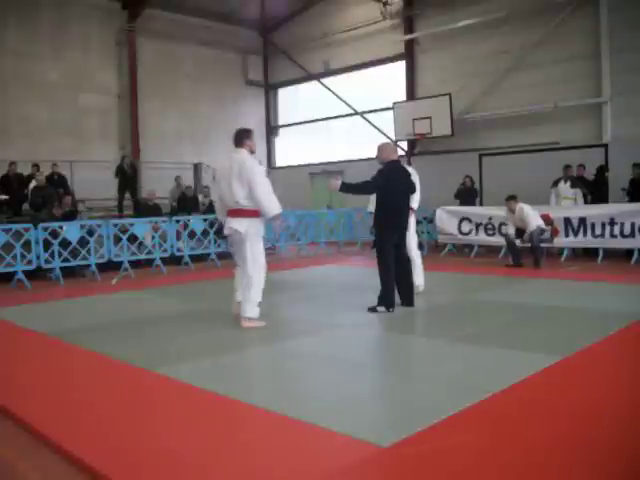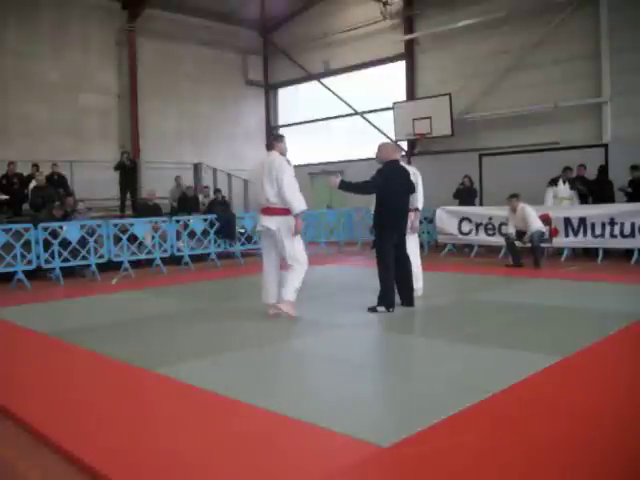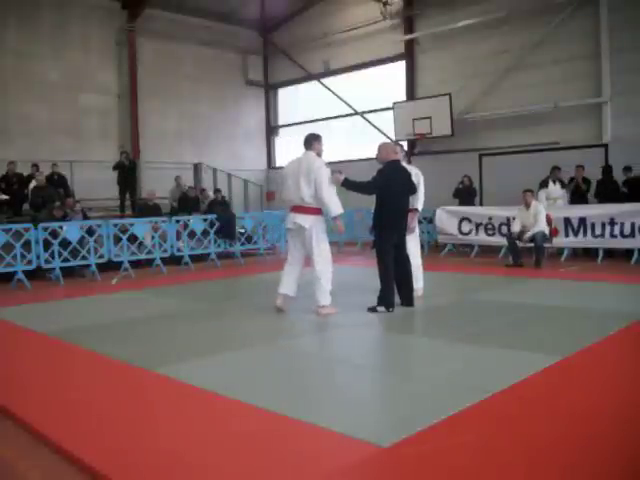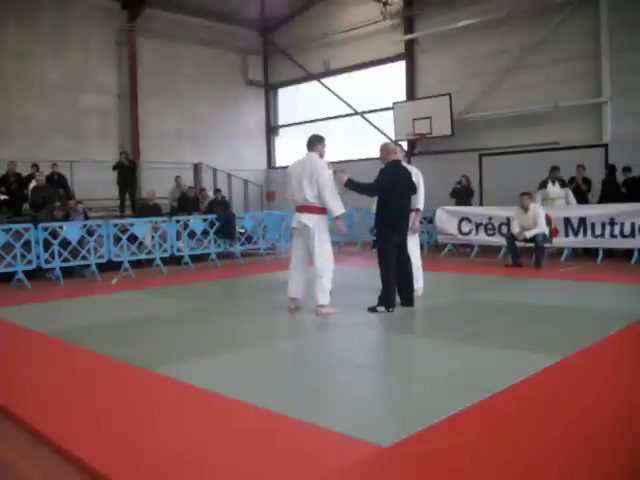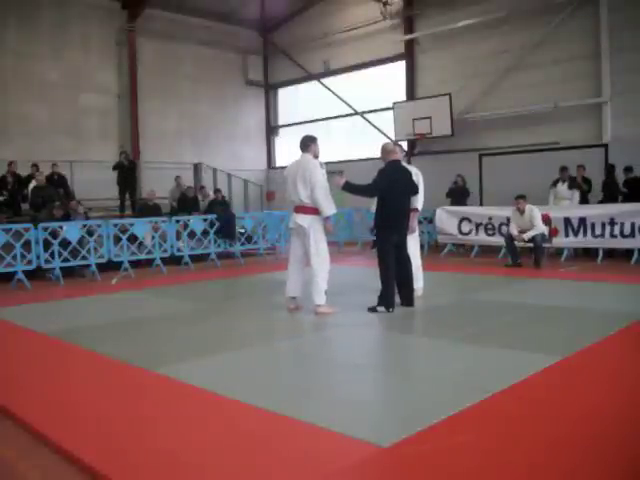
dt=0.5s
person 1, frame 1
left shoulder: (223, 165)
right shoulder: (251, 162)
left elbow: (219, 196)
right elbow: (262, 191)
left wrist: (225, 219)
right wrist: (275, 215)
left hip: (232, 219)
right hip: (250, 221)
left knee: (243, 266)
right knee: (255, 268)
left ankle: (240, 302)
right ankle: (249, 316)
person 1, frame 2
left shoulder: (262, 166)
right shoulder: (281, 162)
right elbow: (289, 190)
right wrist: (298, 216)
left hip: (266, 217)
right hip: (282, 218)
left knee: (270, 263)
right knee: (299, 261)
left ankle: (272, 304)
right ankle: (287, 301)
person 1, frame 3
left shoulder: (291, 165)
right shoulder: (318, 164)
left elbow: (286, 193)
right elbow: (326, 192)
right wrist: (336, 217)
left hip: (294, 216)
right hip: (312, 218)
left knee: (293, 259)
right knee: (322, 261)
left ankle: (281, 297)
right ankle: (323, 305)
person 1, frame 4
left shoulder: (294, 166)
right shoulder: (320, 164)
left elbow: (291, 193)
right elbow: (328, 192)
right wrist: (338, 217)
left hip: (299, 215)
right hip: (316, 217)
left knee: (298, 260)
right knee: (323, 261)
left ankle: (294, 300)
right ankle: (322, 304)
person 1, frame 5
left shoulder: (291, 168)
right shoulder: (314, 164)
left elbow: (290, 194)
right elbow: (320, 192)
right wrist: (327, 217)
left hip: (297, 216)
right hip: (312, 217)
left knee: (296, 259)
right knee: (320, 260)
left ankle: (292, 300)
right ankle: (320, 303)
person 2, frame 1
left shoulder: (386, 172)
right shoulder: (404, 172)
left elbow: (368, 187)
right elbow: (412, 189)
left wrist: (341, 186)
left hip: (386, 224)
right hip: (400, 223)
left knee: (386, 262)
right knee: (401, 259)
left ankle: (387, 302)
right ankle: (407, 298)
person 2, frame 2
left shoulder: (385, 172)
right shoulder: (403, 172)
left elbow: (367, 187)
right elbow: (411, 189)
left wrist: (341, 184)
left hip: (386, 223)
right hip: (399, 223)
left knee: (385, 261)
right knee: (401, 258)
left ankle: (386, 302)
right ankle: (407, 298)
person 2, frame 3
left shoulder: (386, 172)
right shoulder: (403, 172)
left elbow: (369, 188)
right elbow: (412, 189)
left wrist: (344, 181)
left hip: (386, 223)
right hip: (399, 222)
left knee: (386, 261)
right knee: (401, 259)
left ankle: (386, 302)
right ankle: (407, 298)
person 2, frame 4
left shoulder: (388, 172)
right shoulder: (404, 171)
left elbow: (372, 189)
right elbow: (412, 189)
left wrist: (348, 182)
left hip: (388, 223)
right hip: (401, 222)
left knee: (387, 261)
right knee: (402, 258)
left ankle: (387, 302)
right ankle: (407, 298)
person 2, frame 5
left shoulder: (386, 172)
right shoulder: (405, 172)
left elbow: (371, 190)
right elbow: (414, 190)
left wrist: (345, 185)
left hip: (387, 223)
right hip: (401, 222)
left knee: (387, 261)
right knee: (402, 258)
left ankle: (386, 302)
right ankle: (407, 298)
person 3, frame 1
left shoulder: (408, 172)
left elbow: (415, 194)
right elbow: (376, 195)
left wrist: (409, 214)
left knee: (411, 249)
left ankle: (417, 283)
person 3, frame 2
left shoulder: (411, 172)
left elbow: (417, 194)
left wrist: (416, 217)
left hip: (406, 217)
left knee: (410, 252)
left ankle: (415, 286)
person 3, frame 3
left shoulder: (414, 172)
left elbow: (419, 196)
left wrist: (414, 219)
left hip: (407, 217)
left knee: (411, 253)
left ankle: (416, 286)
person 3, frame 4
left shoulder: (413, 172)
right shoulder: (387, 173)
left elbow: (419, 197)
right elbow: (380, 196)
left wrist: (416, 219)
right wrist: (377, 218)
left hip: (407, 218)
right hip: (390, 219)
left knee: (411, 253)
right knee: (392, 254)
left ankle: (416, 286)
right ankle: (397, 285)
person 3, frame 5
left shoulder: (412, 172)
right shoulder: (386, 174)
left elbow: (418, 197)
right elbow: (379, 196)
left wrist: (413, 220)
right wrist: (377, 219)
left hip: (406, 218)
right hip: (389, 220)
left knee: (411, 253)
right knee: (391, 254)
left ankle: (416, 286)
right ankle: (398, 285)
